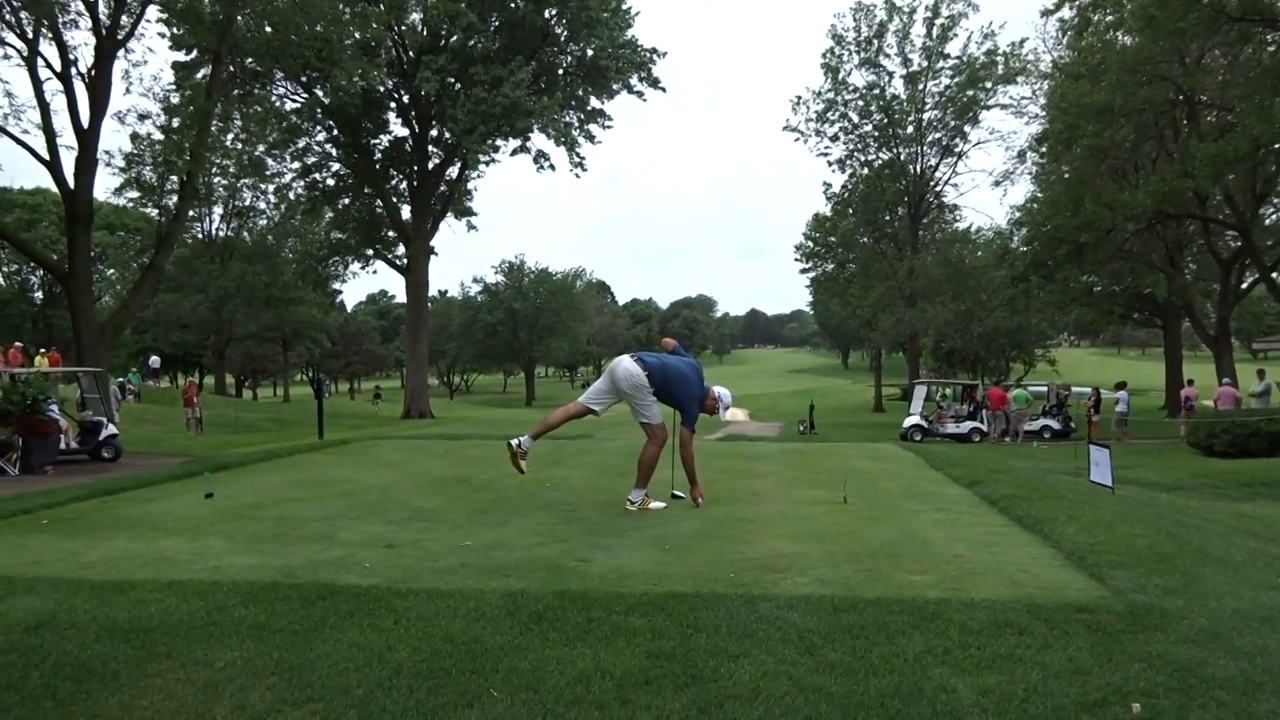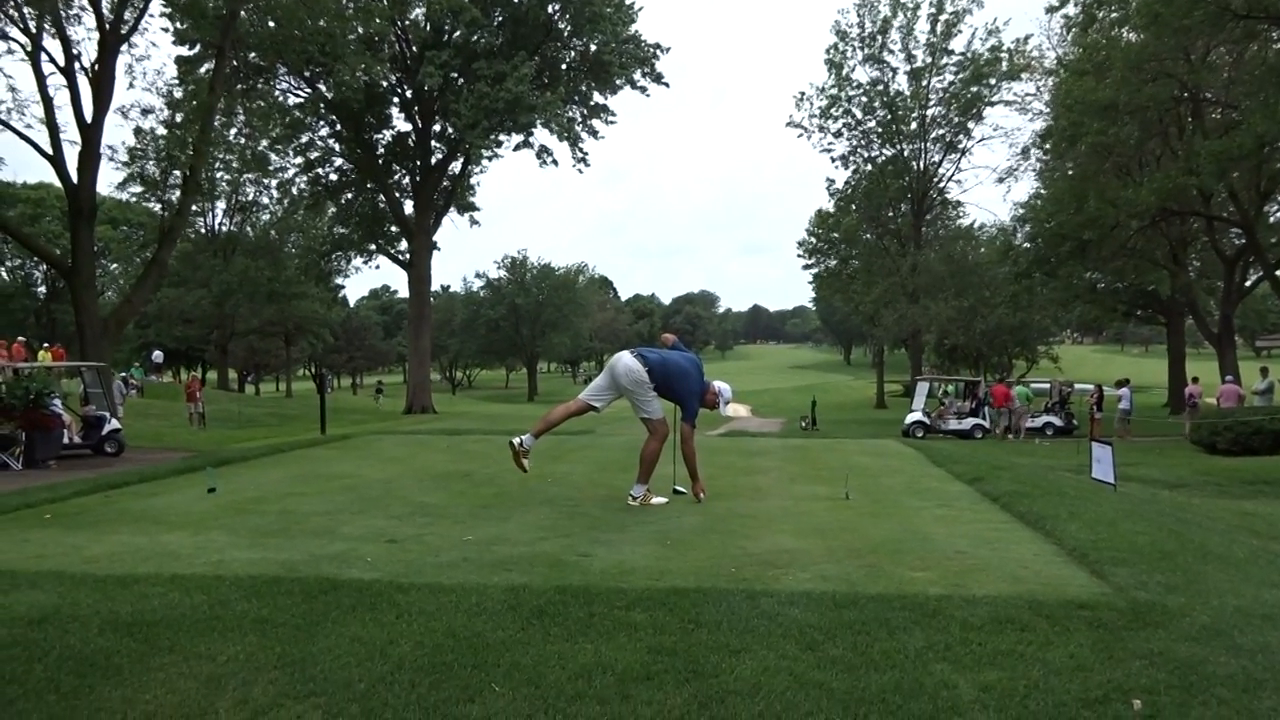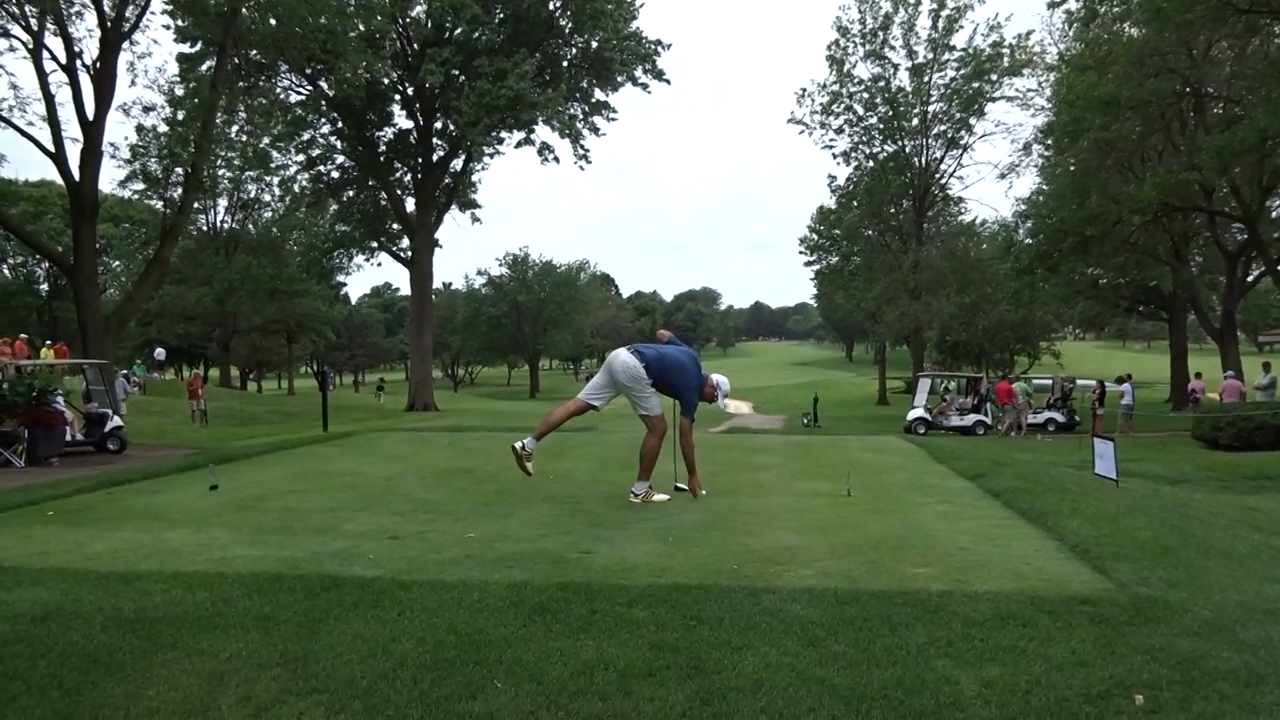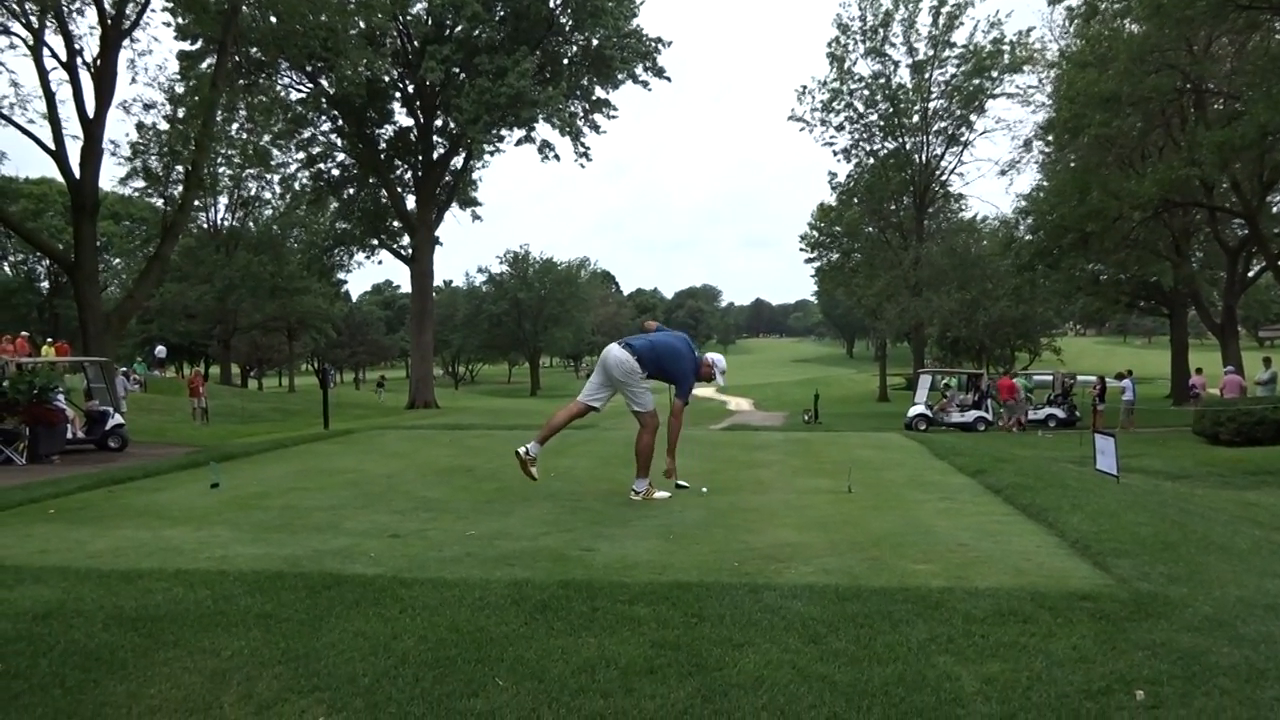
dt=0.2s
person 1, frame 1
left shoulder: (695, 368)
right shoulder: (693, 399)
left elbow: (666, 342)
right elbow: (685, 448)
right wrist: (694, 486)
left hip: (622, 364)
right hip: (635, 376)
left knee: (577, 408)
right knee: (658, 437)
left ankle: (524, 443)
right ankle: (637, 497)
person 1, frame 2
left shoulder: (695, 363)
right shoulder: (693, 393)
left elbow: (666, 337)
right elbow: (687, 443)
right wrist: (696, 481)
left hip: (622, 360)
right hip: (635, 372)
left knee: (578, 405)
right knee: (659, 432)
left ankle: (525, 442)
right ankle: (639, 493)
person 1, frame 3
left shoulder: (692, 358)
right shoulder: (691, 387)
left elbow: (662, 333)
right elbow: (686, 437)
right wrist: (693, 476)
left hip: (619, 357)
right hip: (633, 368)
left knee: (577, 405)
right knee: (658, 428)
left ankle: (527, 445)
right ankle: (640, 490)
person 1, frame 4
left shoulder: (685, 343)
right shoulder: (687, 370)
left elbow: (649, 324)
right elbow: (675, 417)
right wrist: (670, 457)
left hip: (612, 352)
right hip: (627, 363)
left knee: (579, 407)
right knee: (650, 424)
left ankle: (531, 450)
right ankle: (641, 487)
